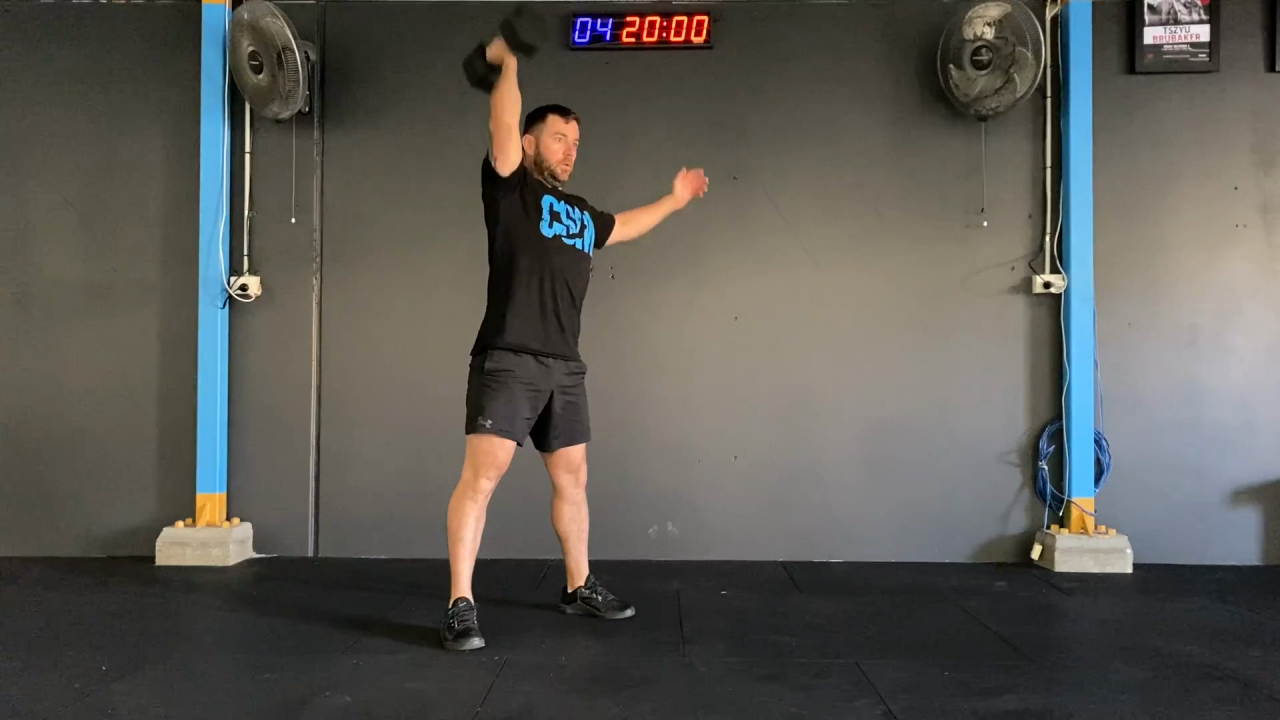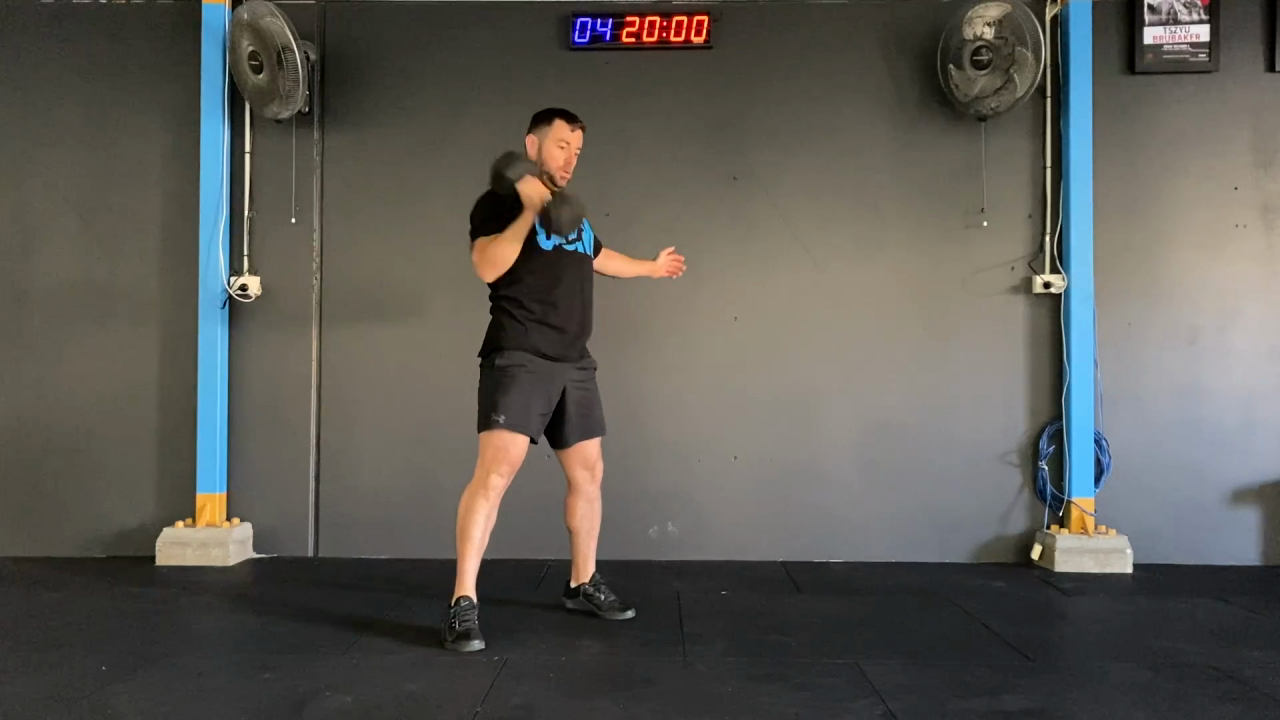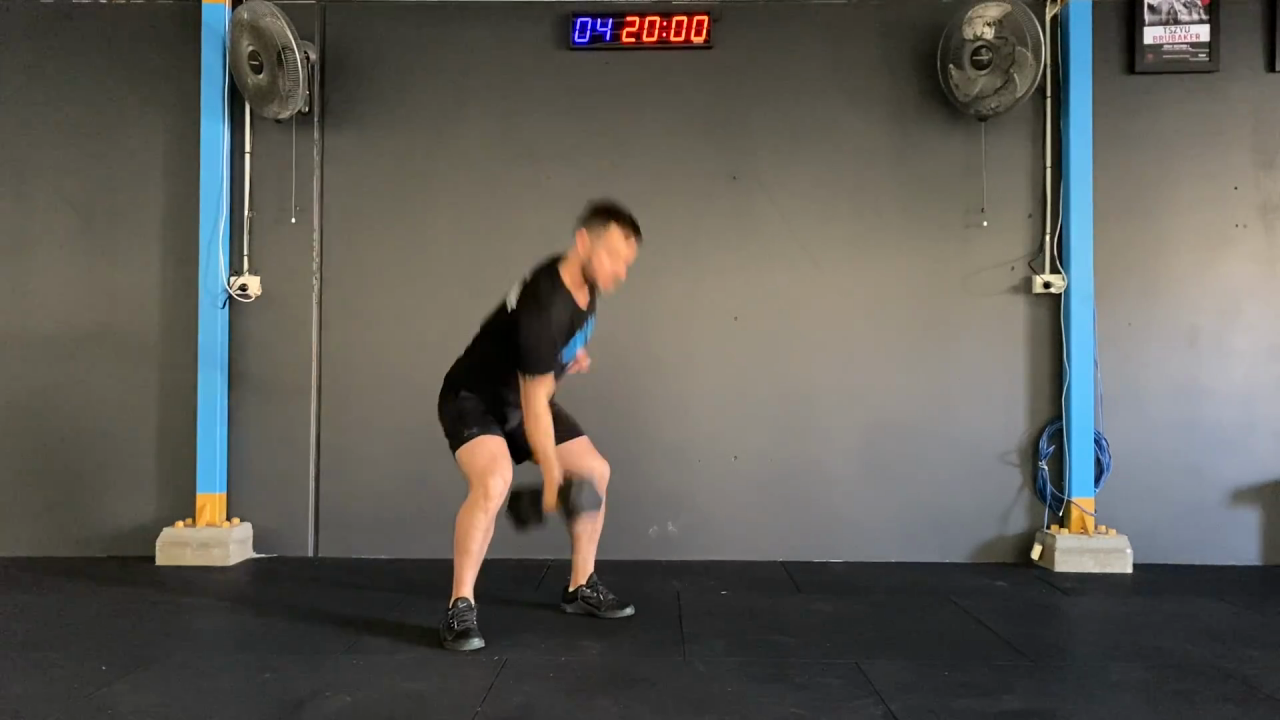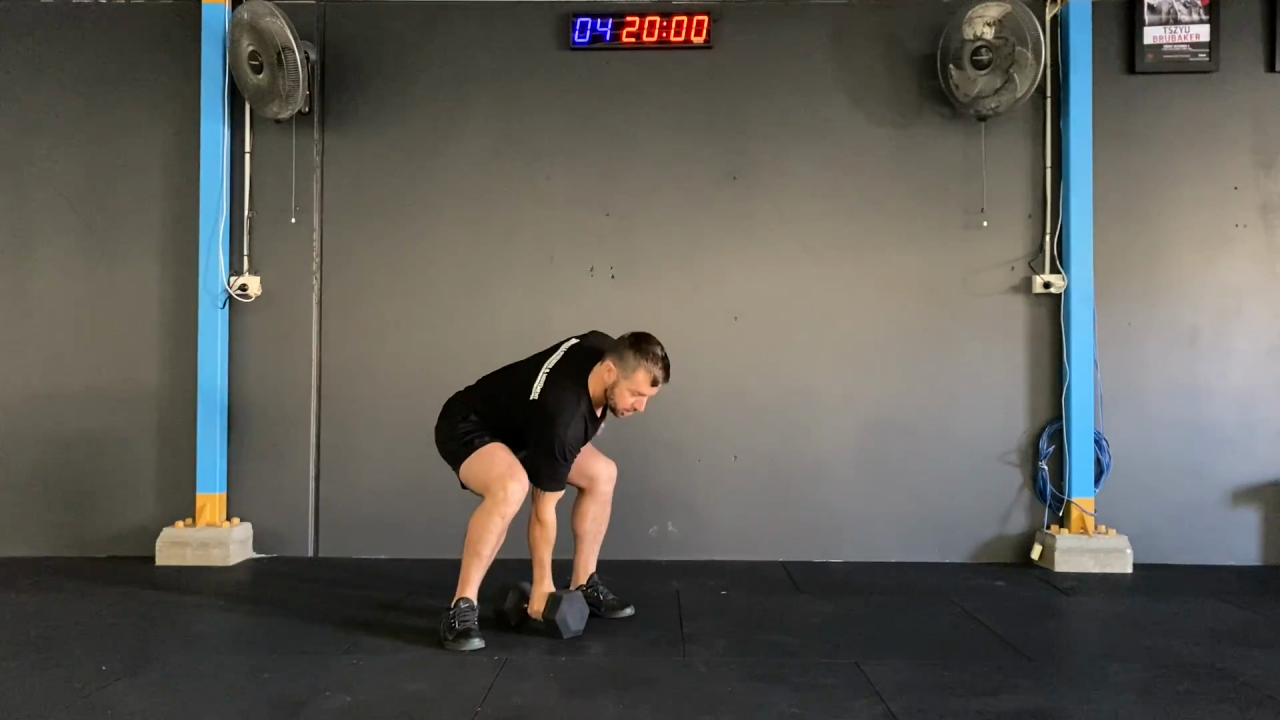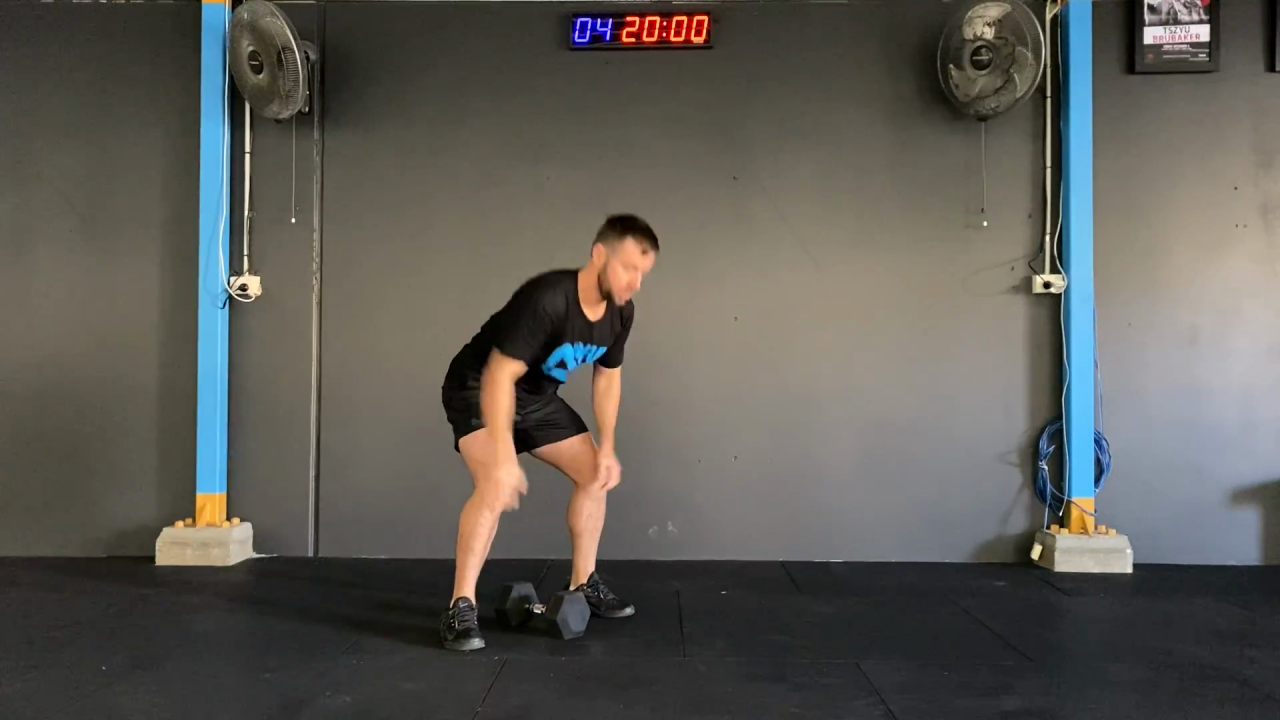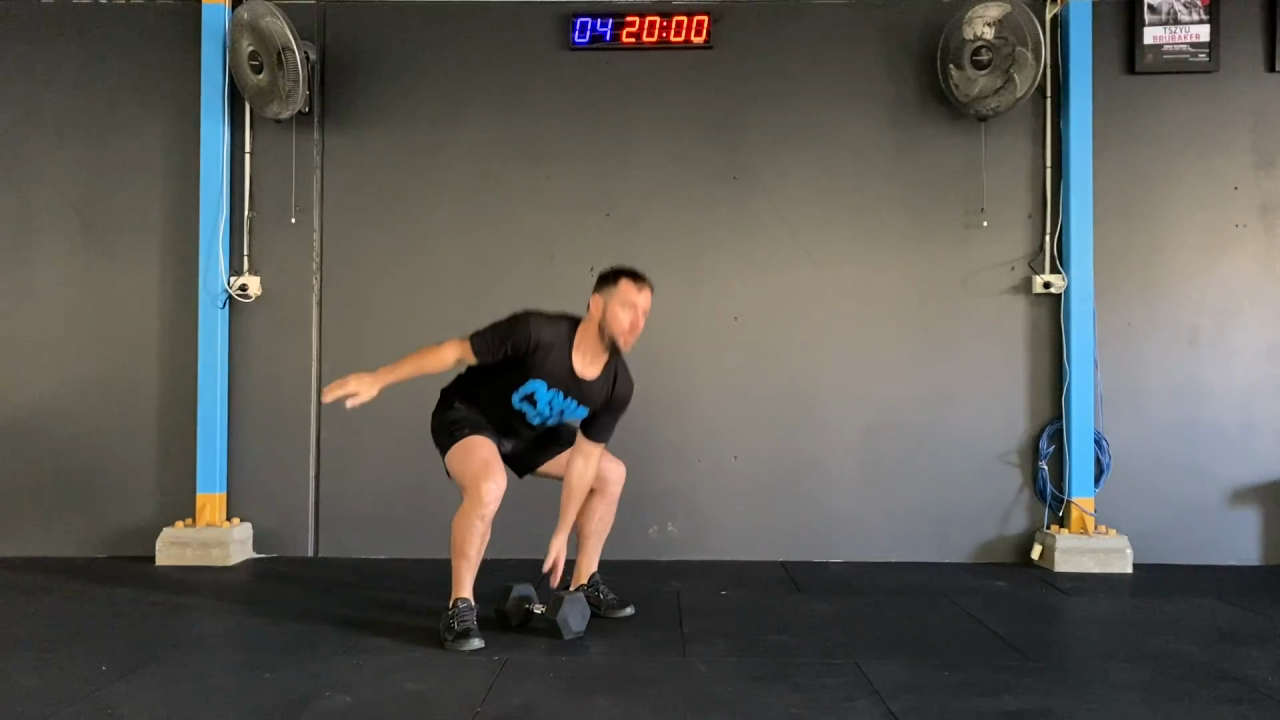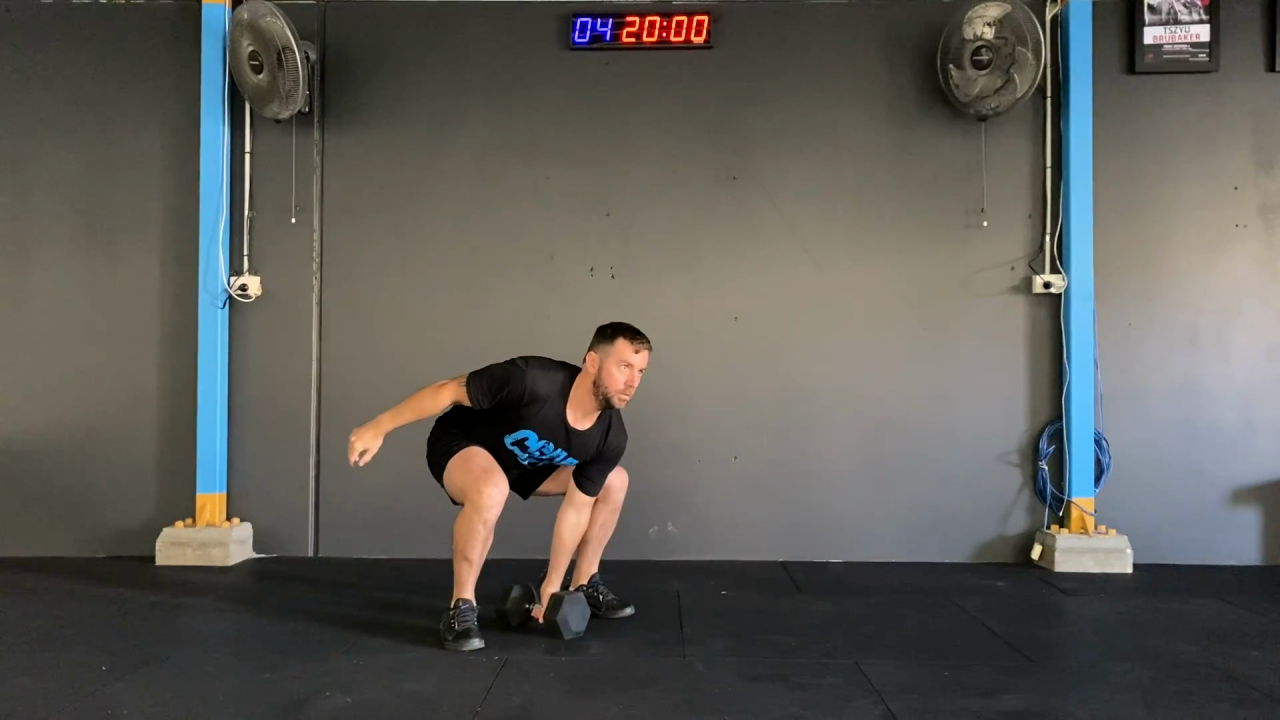
dt=0.5s
person 1, frame 1
left shoulder: (579, 211)
right shoulder: (509, 187)
left elbow: (621, 227)
right elbow: (502, 135)
left wrist: (673, 199)
right wrist: (507, 64)
left hip: (563, 366)
right hip: (508, 360)
left knee: (572, 479)
right knee: (481, 477)
left ankle: (579, 586)
right ankle: (460, 605)
person 1, frame 2
right shoulder: (499, 203)
left elbow: (595, 256)
right elbow: (488, 266)
left wrist: (651, 267)
right wrist: (528, 210)
left hip: (574, 363)
right hip: (518, 359)
left knee: (587, 475)
right knee: (495, 473)
left ankle: (583, 583)
right ankle: (462, 603)
person 1, frame 3
left shoulder: (581, 281)
right shoulder: (544, 305)
right elbow: (536, 403)
left wrist: (575, 352)
right wrist: (552, 480)
left hip: (520, 401)
right hip: (473, 400)
left knee: (596, 472)
right knee: (494, 483)
left ankle: (581, 587)
right ankle: (460, 606)
person 1, frame 4
left shoulder: (604, 348)
right shoulder: (562, 417)
right elbow: (544, 510)
right wrist: (543, 586)
left hip: (515, 424)
right hip: (467, 426)
left knee: (602, 474)
right knee: (511, 488)
left ankle: (583, 585)
right ankle: (462, 609)
person 1, frame 5
left shoulder: (620, 315)
right shoulder: (547, 300)
left elbow: (606, 377)
right elbow: (499, 378)
left wrist: (607, 447)
right wrist: (502, 456)
left hip: (537, 393)
right hip: (476, 387)
left knee: (598, 473)
right knee: (499, 482)
left ankle: (583, 586)
right ankle: (460, 608)
person 1, frame 6
left shoulder: (617, 386)
right shoulder: (537, 334)
left elbow: (585, 457)
right elbow: (456, 350)
left wrist: (561, 535)
right wrist: (378, 379)
left hip: (528, 431)
right hip: (468, 414)
left knee: (611, 475)
right knee: (488, 487)
left ankle: (585, 583)
right ankle: (460, 607)
person 1, frame 7
left shoulder: (610, 438)
right shoulder: (532, 380)
left elbow: (578, 506)
right elbow: (448, 390)
left wrist: (552, 584)
right wrist: (379, 427)
left hip: (525, 461)
right hip: (460, 443)
left knee: (614, 482)
right knee: (491, 489)
left ankle: (584, 584)
right ankle: (461, 608)
